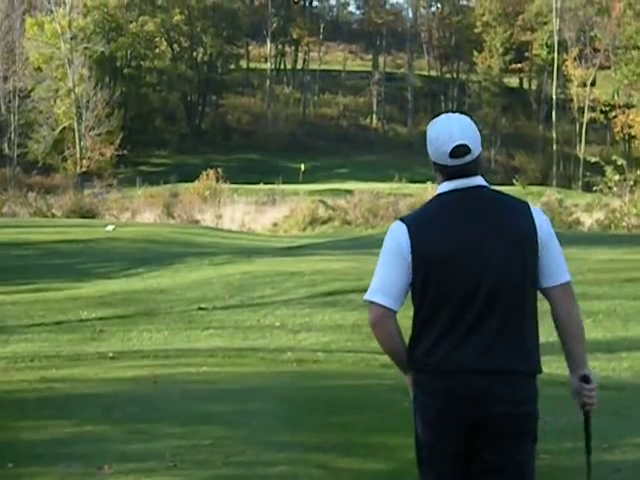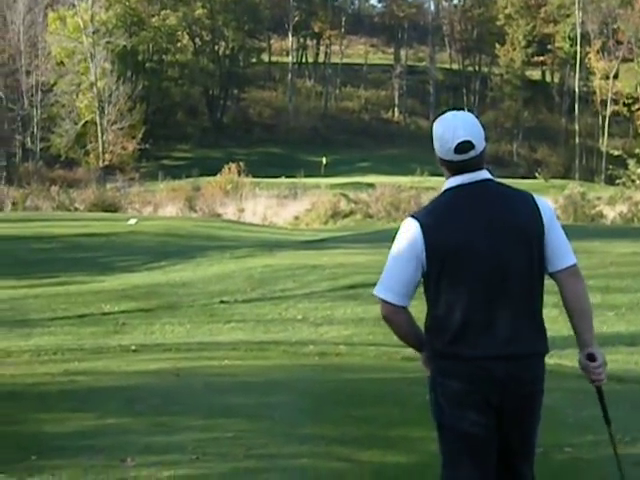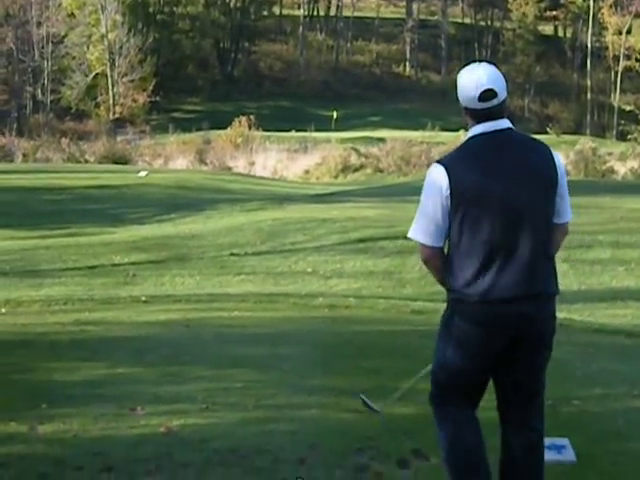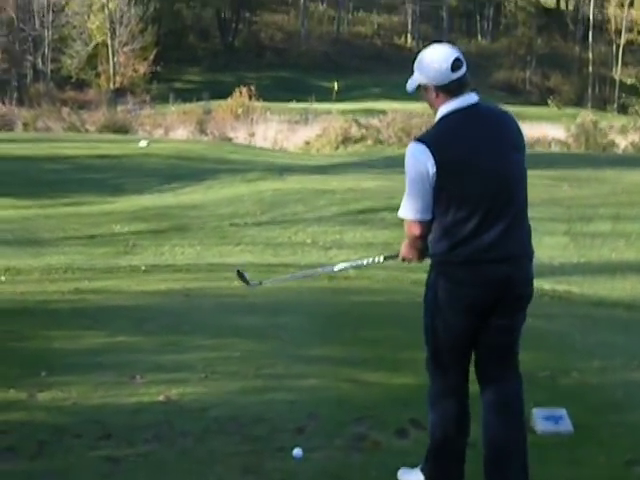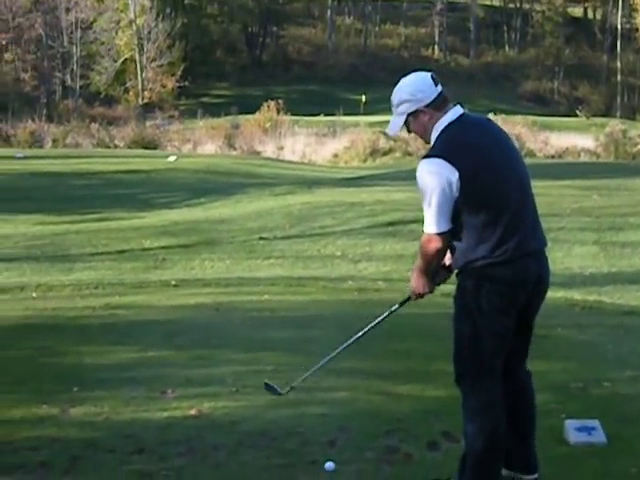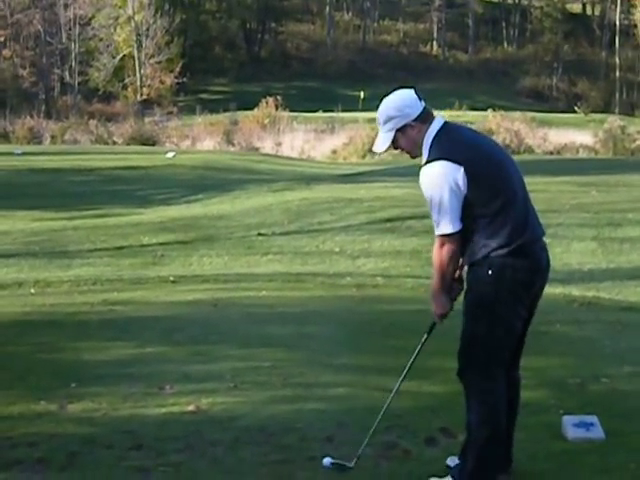
dt=0.4s
person 1, frame 1
left shoulder: (411, 229)
right shoulder: (527, 217)
left elbow: (379, 316)
right elbow: (562, 299)
left wrist: (410, 371)
right wrist: (580, 370)
left hip: (442, 389)
right hip: (513, 387)
person 1, frame 2
left shoulder: (423, 224)
right shoulder: (532, 207)
left elbow: (391, 309)
right elbow: (571, 279)
left wrist: (425, 348)
right wrist: (589, 347)
left hip: (460, 374)
right hip: (524, 368)
person 1, frame 3
left shoulder: (446, 170)
right shoulder: (546, 157)
left elbow: (429, 253)
right elbow: (559, 229)
left hip: (475, 311)
right hip: (536, 308)
left knee: (453, 404)
right knee: (524, 417)
person 1, frame 4
left shoulder: (426, 147)
right shoulder: (508, 125)
left elbow: (416, 228)
left wrist: (414, 249)
left hip: (458, 276)
right hip: (513, 269)
left knee: (447, 374)
right knee: (501, 375)
person 1, frame 5
left shoulder: (437, 162)
right shoulder: (488, 128)
left elbow: (434, 239)
left wrist: (422, 275)
right wrist: (455, 253)
left hip: (491, 278)
right hip: (533, 266)
left knee: (480, 380)
right knee: (513, 368)
person 1, frame 6
left shoulder: (438, 167)
right shoulder: (463, 137)
left elbow: (447, 241)
left wrist: (440, 292)
right wrist: (461, 269)
left hip: (503, 268)
right hip: (529, 258)
left knee: (481, 371)
right knee: (502, 367)
